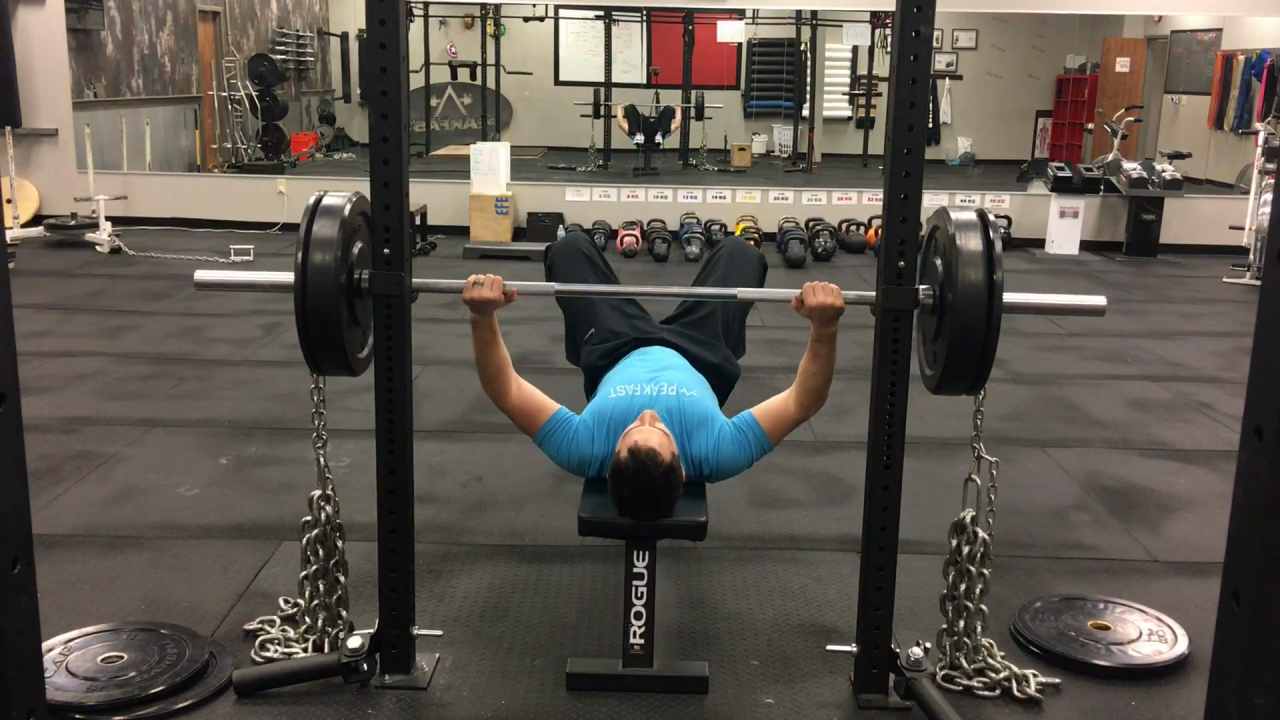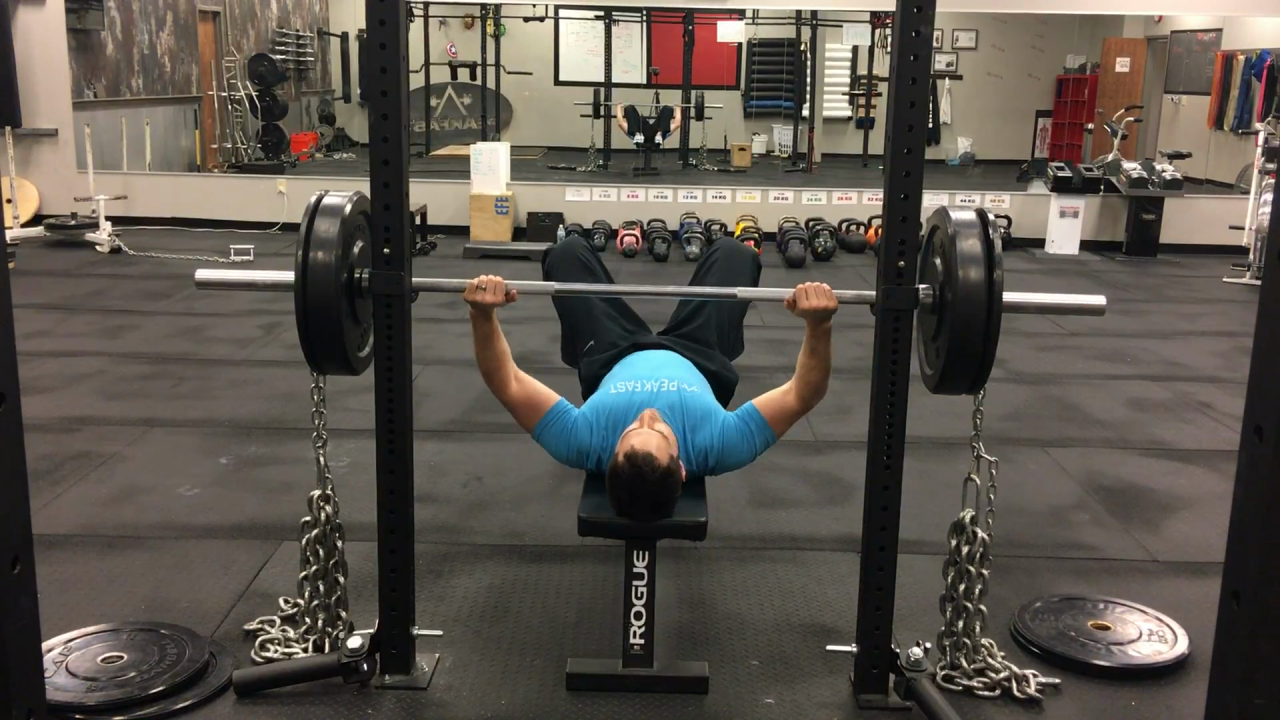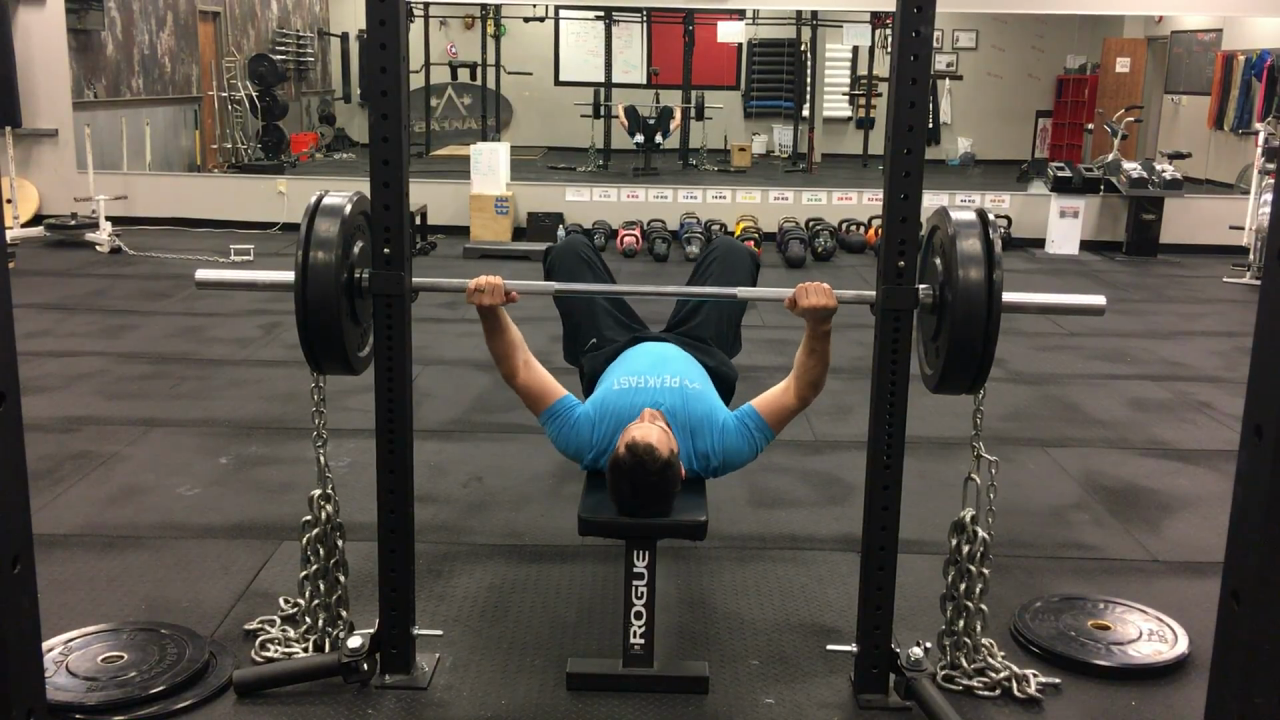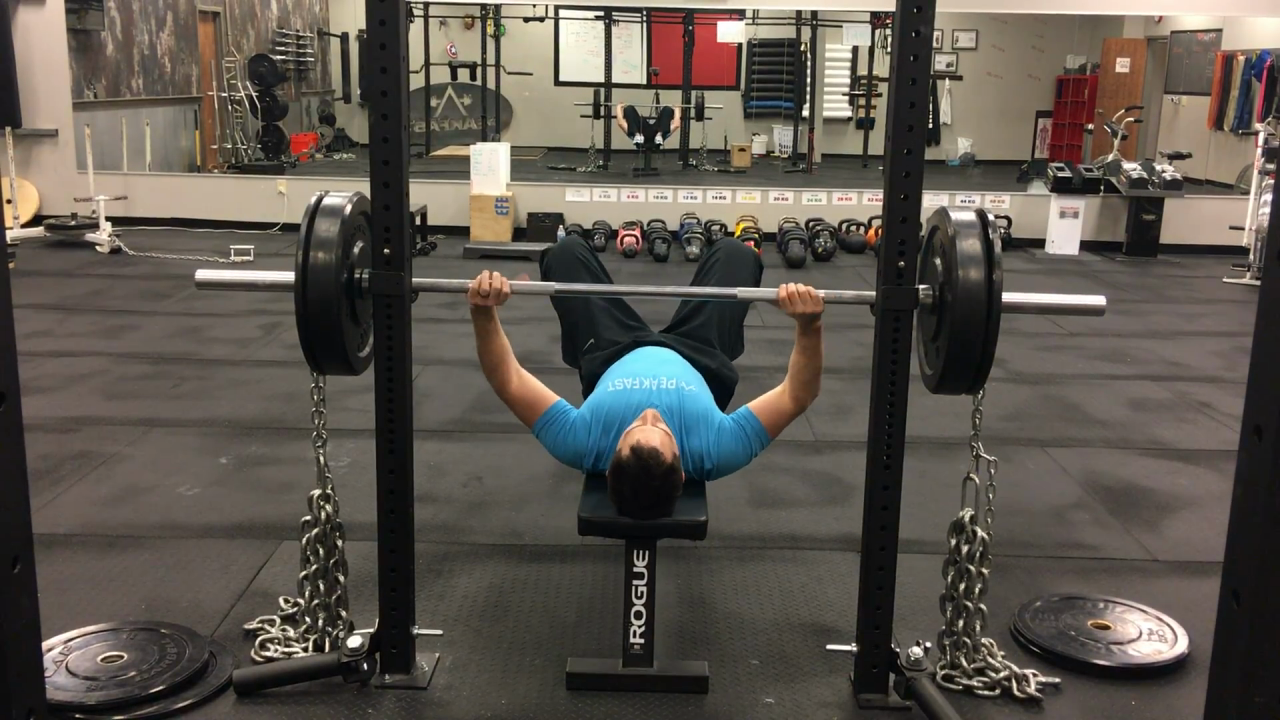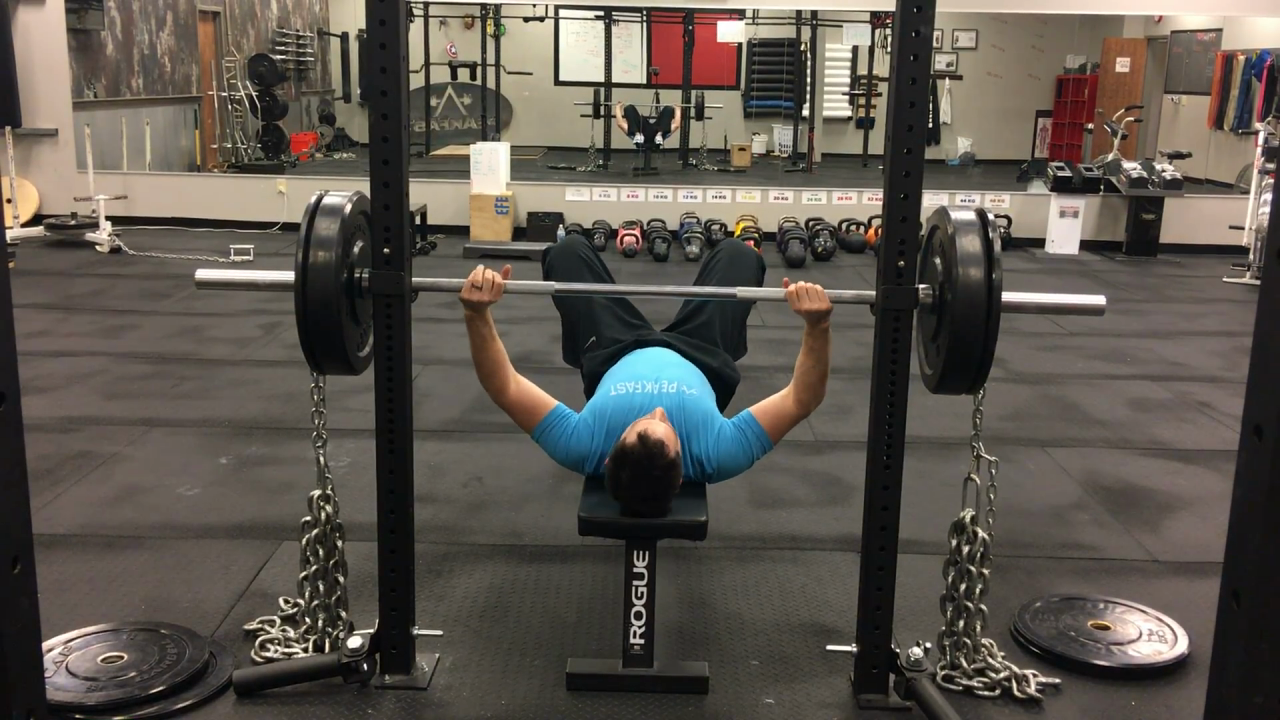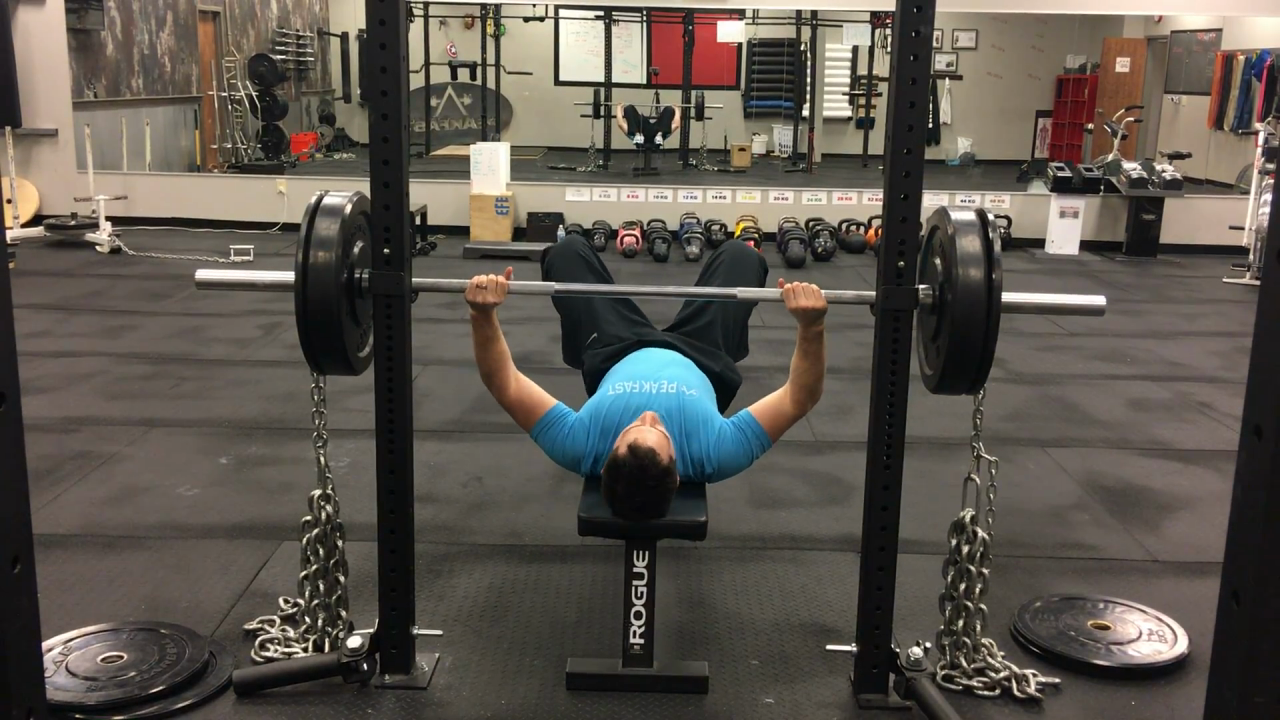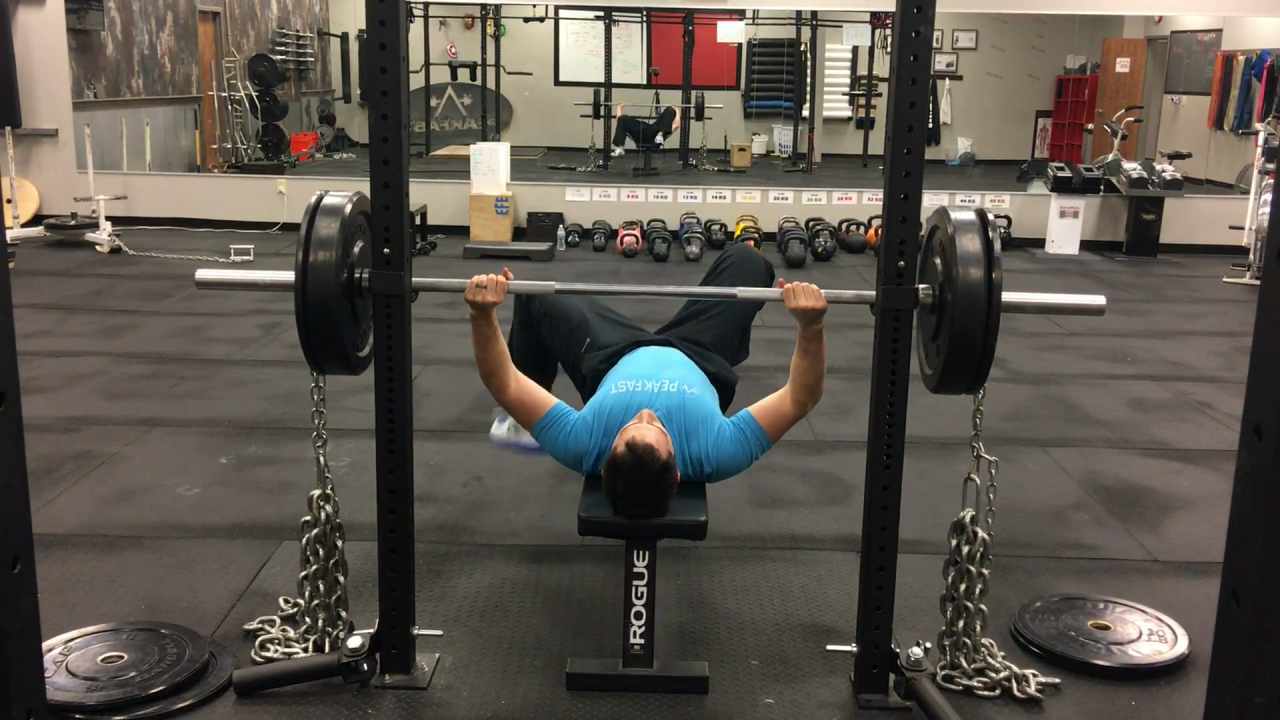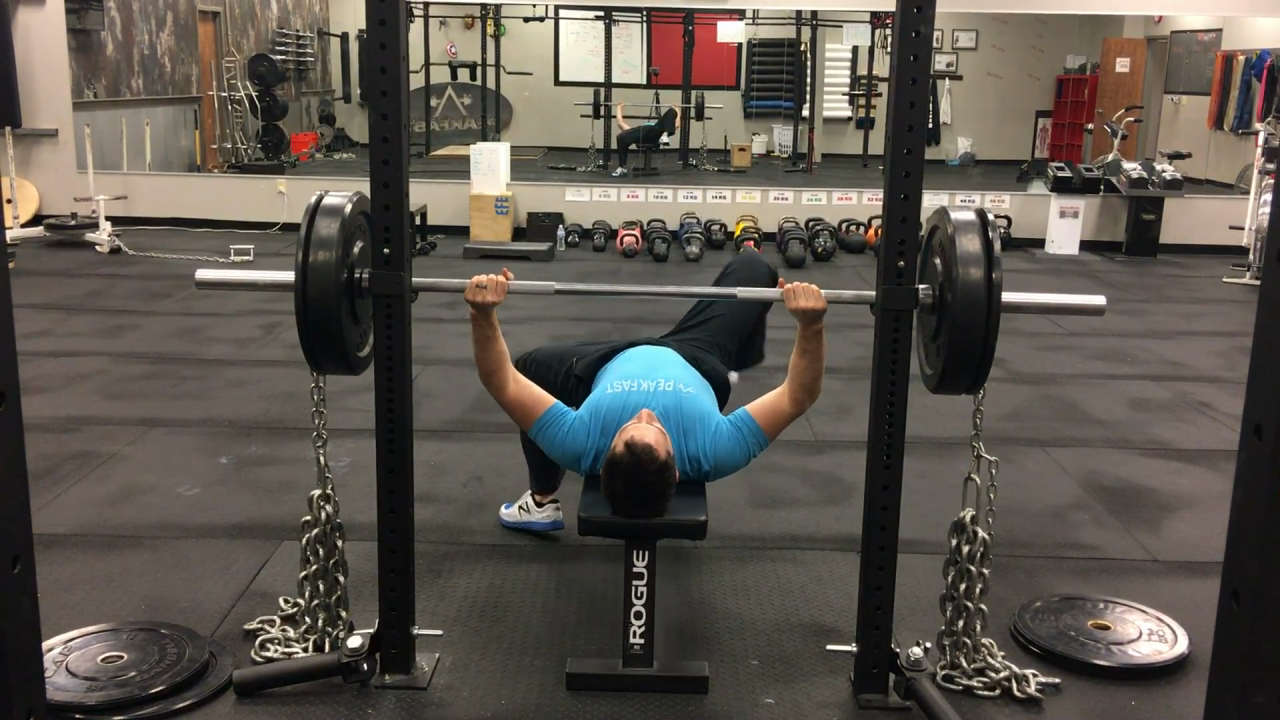
dt=0.5s
person 1, frame 1
left shoulder: (586, 451)
right shoulder: (714, 454)
left elbow: (505, 391)
right elbow: (803, 402)
left wrist: (483, 316)
right wrist: (824, 327)
left hip: (614, 358)
right hip: (696, 361)
left knee: (570, 246)
right knee: (740, 252)
person 1, frame 2
left shoulder: (586, 443)
right shoulder: (717, 446)
left elbow: (507, 383)
right elbow: (804, 393)
left wrist: (483, 314)
right wrist: (818, 325)
left hip: (613, 363)
right hip: (697, 362)
left knee: (569, 251)
right knee: (733, 253)
person 1, frame 3
left shoulder: (587, 441)
right shoulder: (718, 448)
left elbow: (520, 370)
right elbow: (801, 390)
left wrist: (490, 311)
right wrist: (817, 325)
left hip: (613, 358)
right hip: (698, 359)
left knee: (570, 249)
right knee: (730, 250)
person 1, frame 4
left shoulder: (584, 445)
right shoulder: (714, 451)
left elbow: (508, 381)
right elbow: (798, 395)
left wrist: (485, 313)
right wrist: (808, 326)
left hip: (613, 360)
right hip: (696, 363)
left knee: (568, 250)
right knee: (734, 252)
person 1, frame 5
left shoulder: (583, 447)
right shoulder: (716, 454)
left elbow: (504, 387)
right elbow: (803, 398)
left wrist: (477, 313)
right wrist: (817, 325)
left hip: (614, 360)
right hip: (699, 363)
left knee: (570, 249)
right knee: (737, 253)
person 1, frame 6
left shoulder: (581, 448)
right shoulder: (712, 455)
left elbow: (505, 385)
right elbow: (800, 397)
left wrist: (483, 315)
right wrist: (811, 326)
left hip: (616, 361)
right hip: (698, 365)
left knee: (568, 250)
right knee: (740, 254)
person 1, frame 7
left shoulder: (583, 446)
right shoulder: (713, 455)
left elbow: (504, 385)
right elbow: (800, 398)
left wrist: (483, 314)
right wrist: (811, 325)
right hip: (697, 362)
left knee: (536, 298)
right knee: (745, 260)
person 1, frame 8
left shoulder: (580, 447)
right shoulder: (709, 453)
left elbow: (502, 383)
right elbow: (799, 397)
left wrist: (483, 314)
right wrist: (810, 325)
left knee: (532, 366)
right knee: (753, 269)
right ankle: (731, 367)
